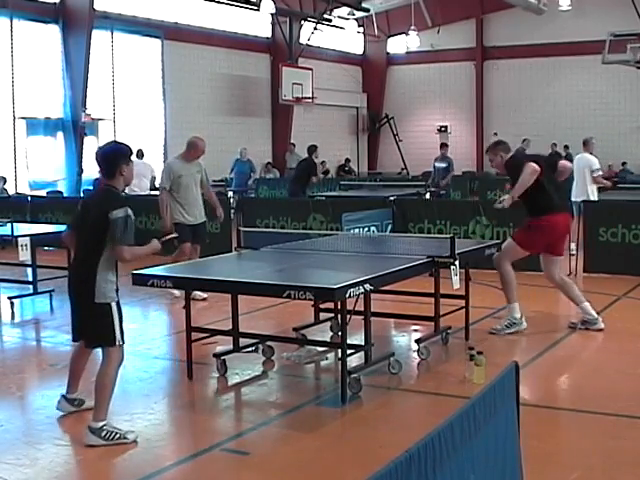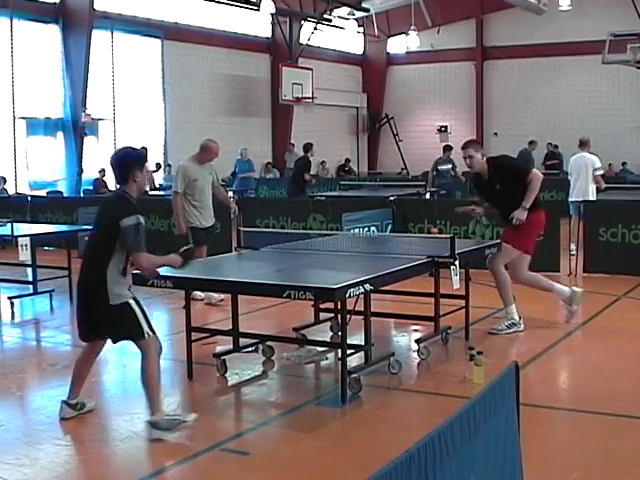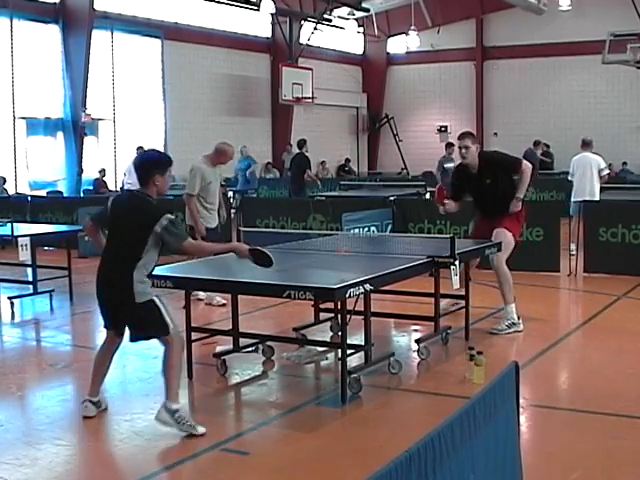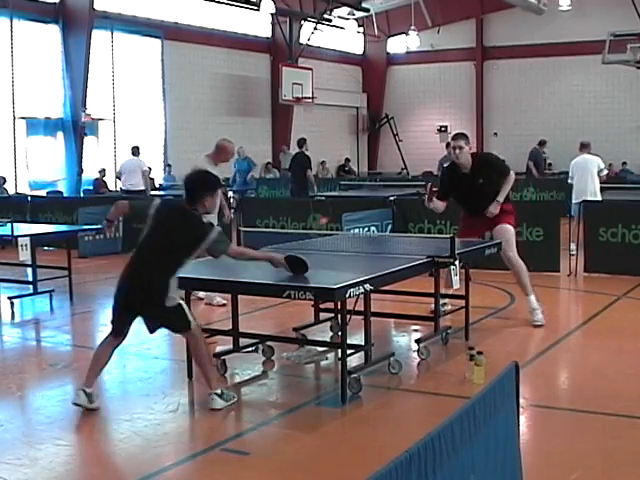
dt=0.3s
person 1, frame 1
left shoulder: (90, 200)
right shoulder: (119, 206)
left elbow: (69, 237)
right elbow: (123, 254)
right wrist: (150, 247)
left hip: (79, 283)
right hip: (100, 289)
left knee: (87, 342)
right knee: (113, 354)
left ankle: (70, 397)
right ankle: (98, 426)
person 1, frame 2
left shoulder: (109, 204)
right shoulder: (130, 212)
right elbow: (141, 260)
left wrist: (135, 264)
right wrist: (170, 260)
left hip: (88, 286)
right hip: (111, 290)
left knee: (94, 343)
right knee: (151, 346)
left ankle: (72, 402)
right ankle: (158, 418)
person 1, frame 3
left shoulder: (118, 201)
right shoulder: (157, 216)
left elbow: (90, 226)
right elbow: (192, 247)
right wrist: (232, 247)
left hip: (106, 284)
right hip: (134, 289)
left knee: (113, 337)
right knee: (174, 341)
left ankle: (92, 399)
right ankle: (172, 408)
person 1, frame 4
left shoulder: (162, 207)
right shoulder: (205, 230)
left elbow: (122, 205)
right elbow: (237, 251)
left wrist: (110, 220)
right wrist: (271, 257)
left hip: (131, 284)
right hip: (160, 292)
left knee: (115, 336)
right knee: (194, 335)
left ankle: (85, 390)
right ankle: (216, 393)
person 2, frame 1
left shoulder: (515, 161)
right shoulder: (535, 158)
left elbow: (533, 169)
right elbow: (566, 167)
left wrist: (511, 196)
left hip: (544, 221)
right hip: (562, 219)
left knee: (501, 260)
right knee: (553, 275)
left ankle: (515, 317)
right ankle: (591, 317)
person 2, frame 2
left shoulder: (505, 165)
right shoulder: (477, 180)
left elbow: (536, 177)
left wrist: (523, 208)
right wrist: (477, 211)
left hip: (531, 219)
right hip: (516, 222)
left knee: (495, 263)
right knee: (518, 274)
left ankle: (513, 320)
right ankle: (568, 292)
person 2, frame 3
left shoulder: (494, 159)
right shoulder: (459, 173)
left elbow: (527, 167)
right elbow: (456, 202)
left wrist: (518, 198)
right wrist: (447, 206)
left hip: (510, 214)
right hip: (485, 217)
left knee: (496, 259)
left ankle: (512, 318)
person 2, frame 4
left shoulder: (487, 160)
right shoulder: (448, 173)
left elbow: (510, 175)
right elbow: (441, 204)
left wrist: (497, 202)
right wrist: (433, 204)
left hip: (499, 212)
right hip: (472, 216)
left knee: (510, 256)
left ankle: (533, 304)
person 3, frame 1
left shoulder: (199, 165)
right shoulder: (171, 165)
left elbow: (206, 188)
right elbow: (163, 193)
left wrist: (217, 207)
right wrist: (165, 217)
left hip: (198, 217)
right hip: (180, 218)
left knee: (195, 251)
right knee: (185, 249)
person 3, frame 2
left shoulder: (209, 166)
right shoulder: (184, 167)
left elbow: (216, 187)
right elbow: (176, 195)
left wrist: (229, 202)
right wrist: (179, 221)
left hip: (208, 219)
right hip: (192, 222)
left knee: (200, 255)
right knee: (200, 254)
left ankle: (195, 289)
right ankle: (206, 292)
person 3, frame 3
left shoulder: (217, 167)
right shoulder: (199, 168)
right elbow: (190, 197)
left wrist: (222, 208)
right wrist: (197, 223)
left hip: (213, 219)
right hip: (202, 222)
left ankle: (197, 289)
right ankle: (209, 293)
person 3, frame 4
left shoulder: (218, 166)
right shoulder: (203, 168)
left wrist: (225, 207)
left hip: (212, 220)
right hip: (203, 221)
right ankle: (209, 294)
